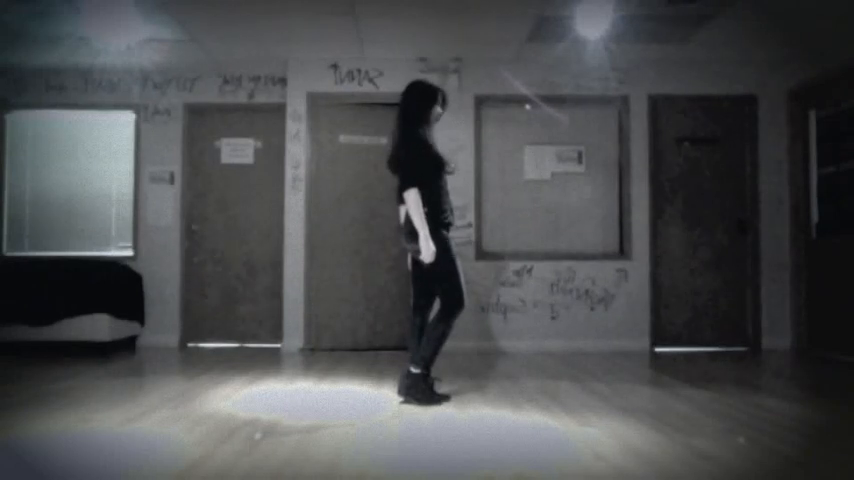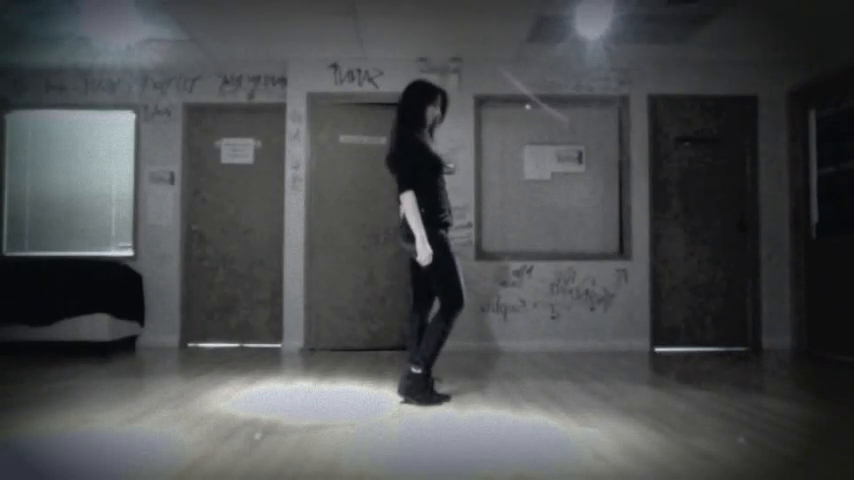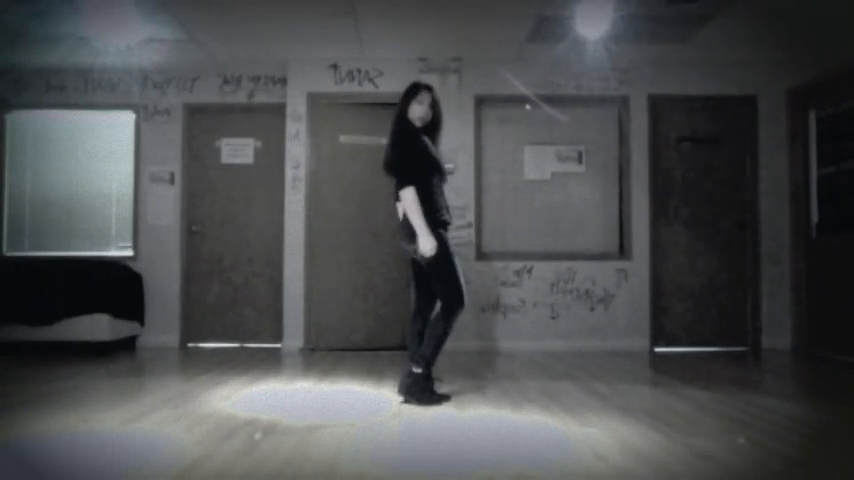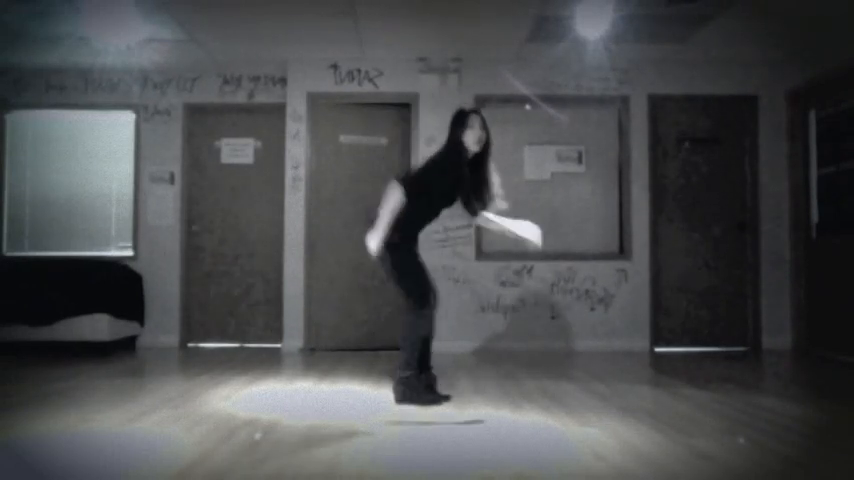
dt=1s
person 1, frame 1
left shoulder: (413, 142)
right shoulder: (416, 140)
left elbow: (405, 195)
right elbow: (410, 190)
left wrist: (413, 238)
right wrist: (425, 236)
left hip: (424, 232)
right hip: (430, 231)
left knee: (422, 305)
right knee: (453, 302)
left ankle: (415, 379)
right ankle: (416, 376)
person 1, frame 2
left shoulder: (416, 142)
right shoulder: (409, 141)
right elbow: (406, 192)
right wrist: (421, 237)
left hip: (427, 231)
right hip: (426, 231)
left knee: (422, 305)
right knee: (452, 302)
left ankle: (416, 379)
right ankle: (416, 376)
person 1, frame 3
left shoulder: (418, 141)
right shoulder: (406, 138)
left elbow: (400, 196)
right elbow: (405, 187)
right wrist: (423, 231)
left hip: (426, 230)
right hip: (426, 230)
left knee: (425, 305)
right knee: (453, 301)
left ankle: (417, 379)
right ankle: (417, 376)
person 1, frame 4
left shoulder: (464, 172)
right shoulder: (446, 162)
left elbow: (475, 213)
right elbow: (403, 187)
right wrist: (380, 230)
left hip: (401, 238)
right hip: (394, 237)
left knee: (424, 301)
right knee: (423, 300)
left ankle: (422, 379)
right ankle: (407, 382)
